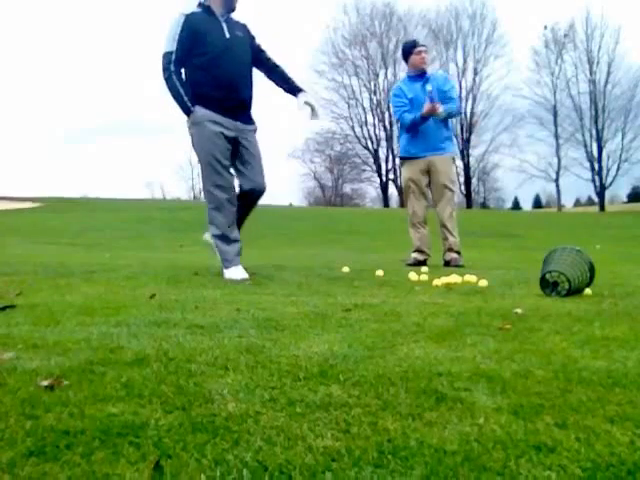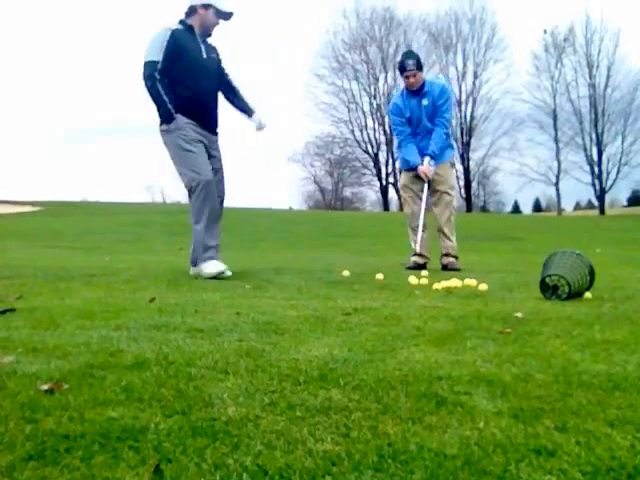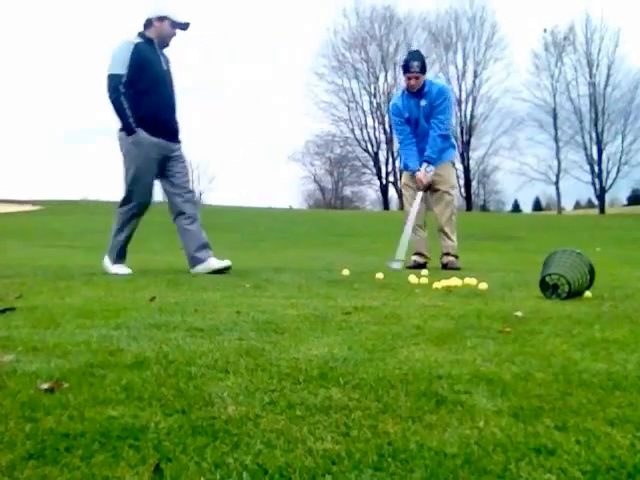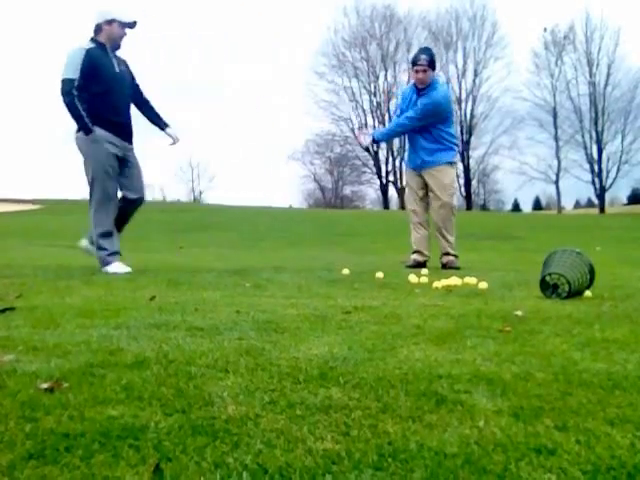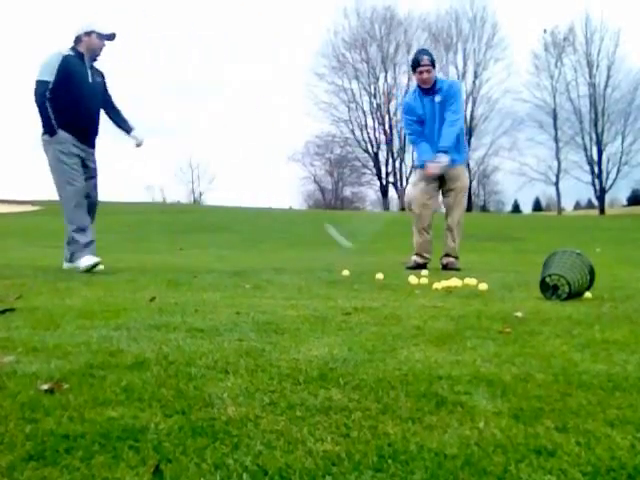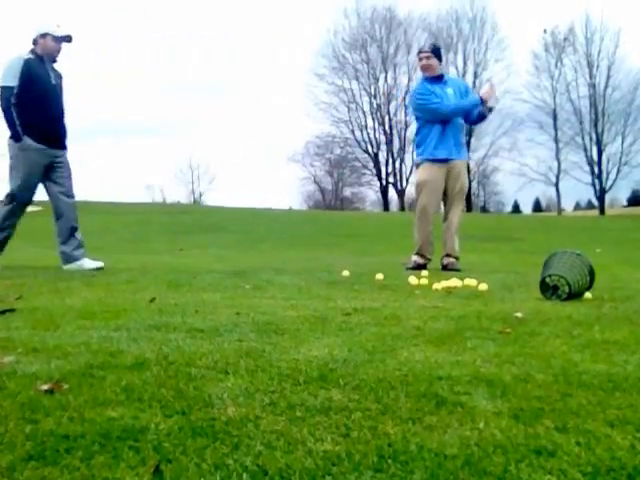
dt=0.4s
person 1, frame 1
left shoulder: (241, 30)
left elbow: (265, 62)
right elbow: (171, 68)
left wrist: (298, 92)
right wrist: (190, 108)
left hip: (243, 121)
right hip: (210, 120)
left knee: (254, 186)
right knee: (220, 190)
left ankle: (221, 234)
right ankle: (231, 261)
person 1, frame 2
left shoulder: (211, 51)
right shoulder: (169, 37)
left elbow: (226, 86)
right elbow: (152, 76)
left wrist: (251, 114)
right wrist: (170, 116)
left hip: (208, 131)
right hip: (181, 127)
left knee: (215, 191)
right knee: (203, 181)
left ankle: (204, 259)
right ankle: (206, 254)
person 1, frame 3
left shoulder: (163, 59)
right shoulder: (131, 49)
right elbow: (116, 89)
right wrist: (132, 129)
left hip: (169, 142)
right hip: (141, 140)
left knee: (185, 198)
right knee: (137, 199)
left ankle: (201, 259)
right ankle: (114, 257)
person 1, frame 4
left shoulder: (121, 64)
right shoulder: (84, 55)
left elbow: (138, 98)
right elbow: (69, 93)
left wrist: (164, 126)
right wrist: (88, 129)
left hip: (123, 141)
right hip: (98, 139)
left knee: (134, 195)
right knee: (104, 198)
left ankle: (96, 240)
right ankle: (109, 257)
person 1, frame 5
left shoulder: (97, 75)
right shoulder: (60, 61)
left elbow: (110, 107)
right elbow: (42, 94)
left wrist: (130, 131)
right wrist: (54, 131)
left hip: (87, 145)
right hip: (63, 141)
left knee: (88, 199)
right knee: (74, 192)
left ankle: (76, 256)
right ankle: (81, 252)
person 1, frame 6
left shoulder: (55, 75)
right shoulder: (22, 64)
left wrist: (59, 144)
right wrist: (20, 137)
left hip: (56, 150)
right hip: (29, 147)
left knee: (65, 203)
left ankle: (74, 257)
person 2, frame 1
left shoulder: (442, 80)
right shoulder: (399, 90)
left elbow: (454, 106)
right elbow: (403, 117)
left wrist: (441, 110)
right wrist: (422, 114)
left hip: (441, 152)
right hip: (412, 154)
left knee: (446, 204)
right knee: (415, 207)
left ankle: (452, 252)
right ankle: (420, 252)
person 2, frame 2
left shoulder: (441, 90)
right shoulder: (397, 104)
left elbow: (442, 127)
right elbow: (404, 138)
left wrist: (430, 157)
right wrist: (417, 164)
left hip: (440, 159)
right hip: (411, 165)
left knee: (444, 209)
right knee: (414, 212)
left ankle: (449, 256)
right ankle: (419, 255)
person 2, frame 3
left shoulder: (441, 91)
right shoulder: (397, 103)
left elbow: (439, 129)
right elbow: (404, 139)
left wrist: (428, 161)
right wrist: (416, 168)
left hip: (440, 159)
right hip: (413, 164)
left knee: (445, 209)
right knee: (414, 211)
left ankle: (449, 255)
right ankle: (419, 255)
person 2, frame 4
left shoulder: (439, 96)
right shoulder: (407, 93)
left elbow: (407, 123)
right elbow: (400, 122)
left wrist: (375, 137)
right wrist: (376, 134)
left hip: (440, 160)
right hip: (415, 161)
left knee: (443, 208)
right knee: (415, 209)
left ankle: (448, 255)
right ankle: (419, 254)
person 2, frame 5
left shoulder: (451, 88)
right shoulder: (410, 102)
left elbow: (452, 123)
right elbow: (416, 136)
left wrist: (443, 155)
right wrist: (428, 162)
left hip: (454, 161)
right hip: (426, 162)
left knee: (455, 210)
right knee: (420, 208)
left ankle: (450, 256)
right ankle: (421, 256)
person 2, frame 6
left shoulder: (459, 86)
right shoulder: (420, 91)
left elbow: (472, 118)
right elbow: (445, 111)
left wrist: (484, 107)
right wrist: (478, 100)
left hip: (457, 157)
right hip: (430, 158)
left knee: (454, 209)
right knee: (425, 208)
left ankle: (450, 256)
right ankle: (421, 256)
